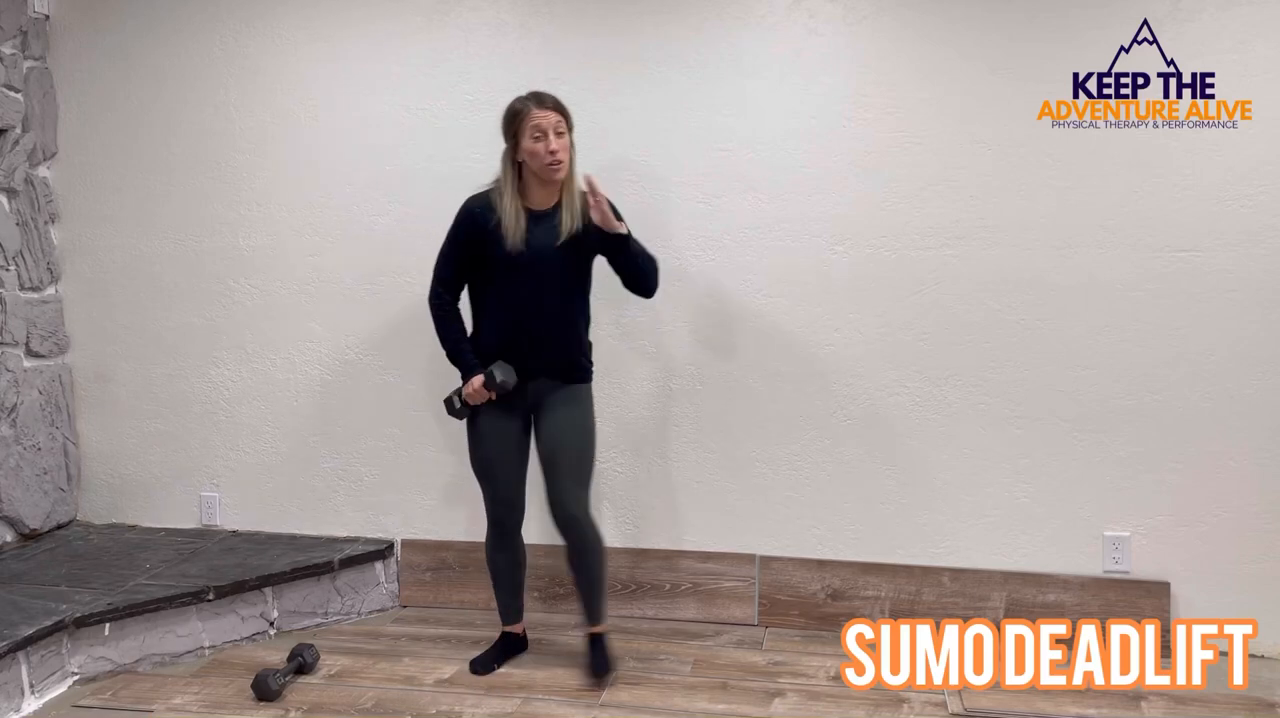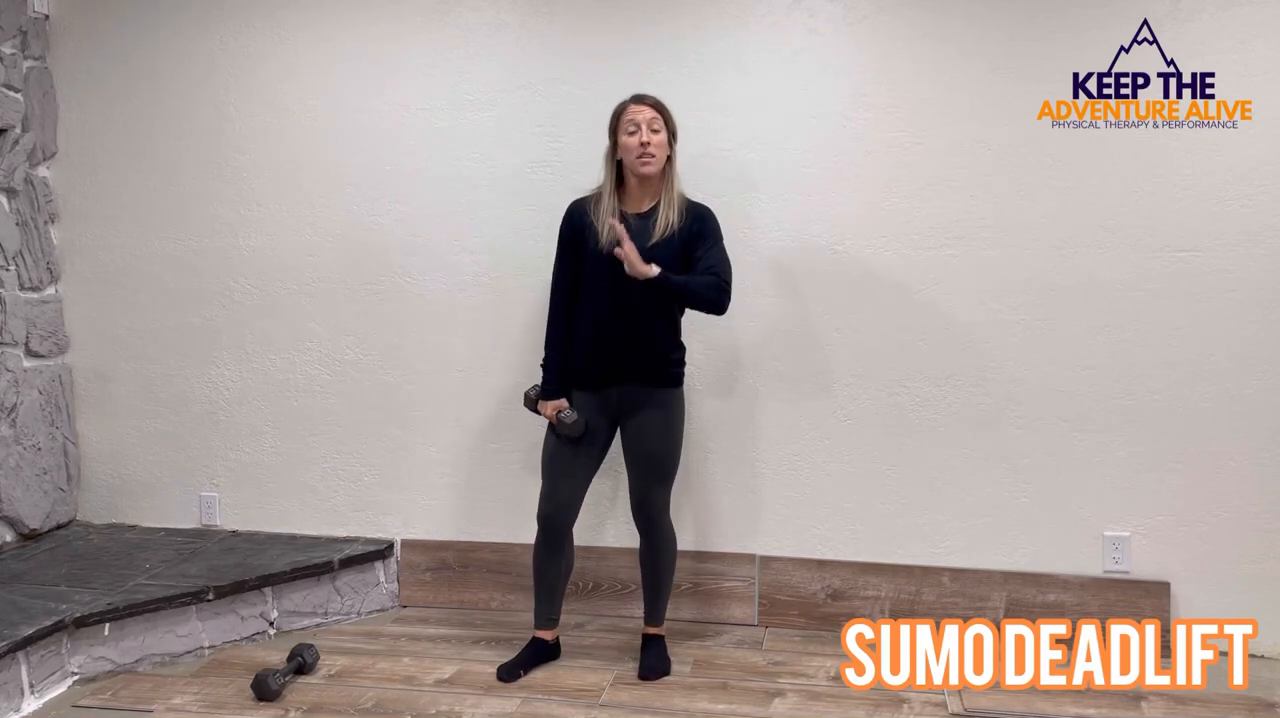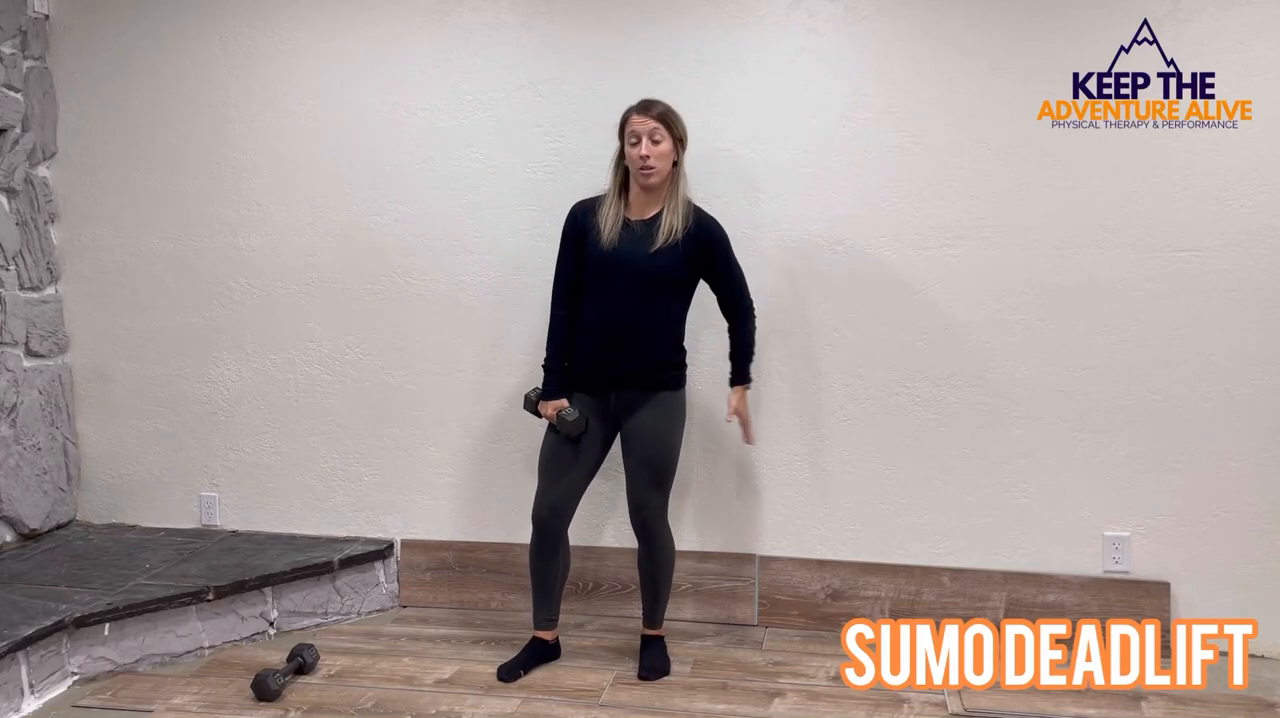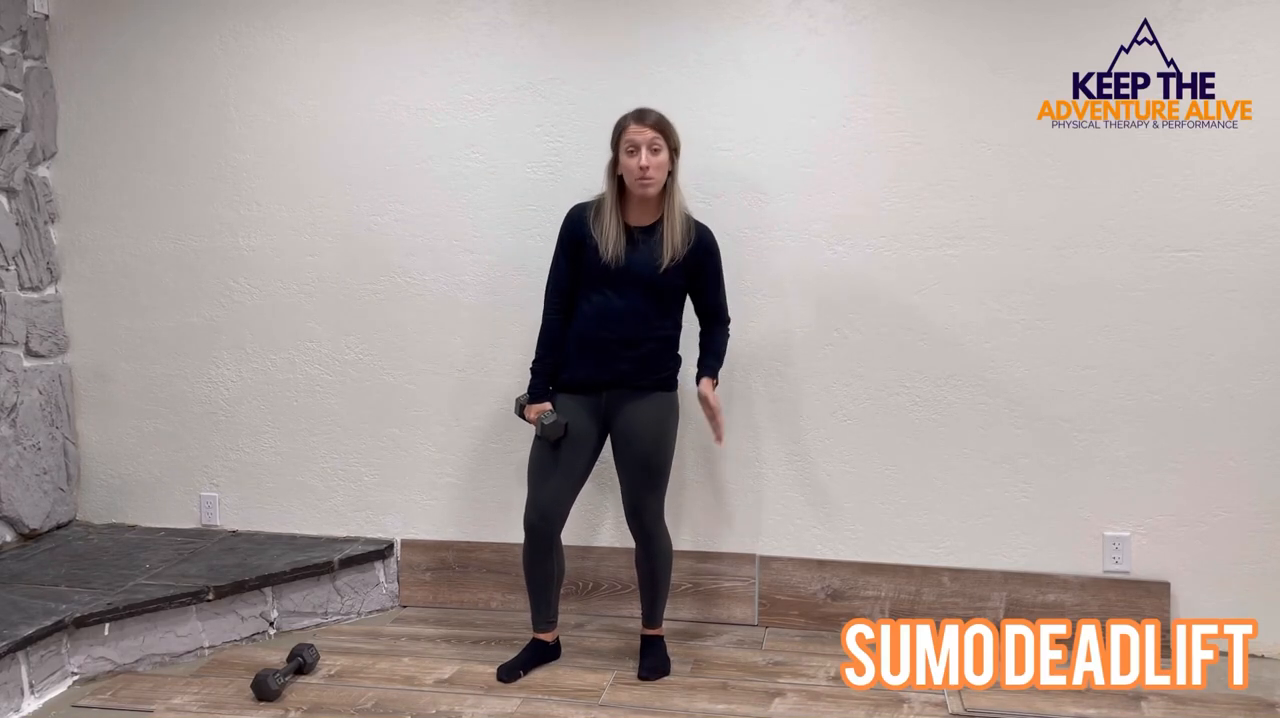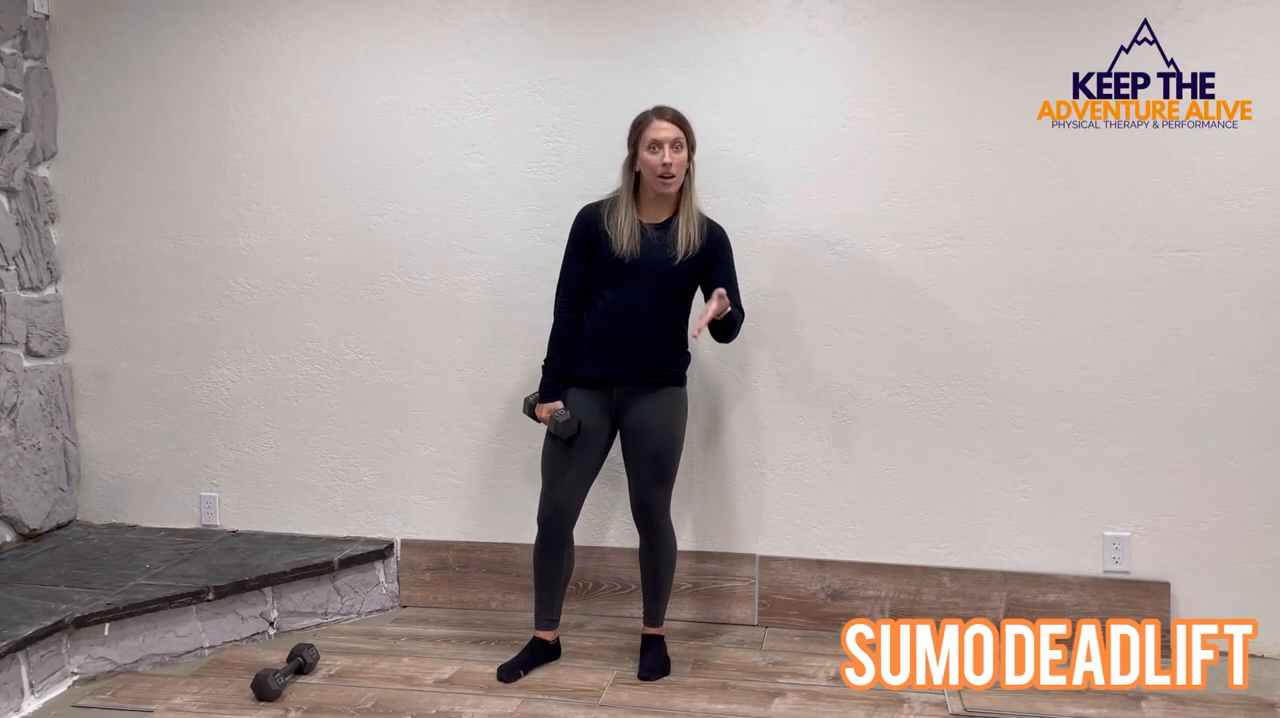
dt=1s
person 1, frame 1
left shoulder: (592, 209)
right shoulder: (481, 213)
left elbow: (645, 283)
right elbow: (443, 295)
left wrist: (613, 228)
right wrist: (469, 367)
left hip: (566, 385)
right hip: (498, 388)
left knee: (571, 512)
right knee: (503, 516)
left ankle: (597, 629)
right ankle: (513, 631)
person 1, frame 2
left shoulder: (694, 220)
right shoulder: (583, 215)
left elbow: (717, 295)
right elbow: (562, 304)
left wrist: (649, 271)
right wrist: (552, 386)
left hip: (655, 390)
right hip: (585, 388)
left knee: (651, 515)
right knee: (553, 514)
left ankle: (654, 634)
right ankle: (545, 637)
person 1, frame 3
left shoulder: (698, 229)
right shoulder: (586, 218)
left elbow: (739, 308)
right elbow: (563, 308)
left wrist: (740, 380)
right wrist: (553, 387)
left hip: (656, 394)
right hip: (585, 391)
left knee: (649, 519)
right knee: (548, 514)
left ankle: (652, 635)
right ankle: (544, 637)
person 1, frame 4
left shoulder: (694, 238)
right shoulder: (583, 222)
left elbow: (714, 317)
right elbow: (556, 310)
left wrist: (707, 378)
right wrist: (539, 389)
left hip: (649, 397)
right hip: (575, 392)
left knee: (646, 521)
right knee: (540, 519)
left ankle: (653, 635)
right ankle: (544, 637)
person 1, frame 5
left shoulder: (706, 236)
right shoulder: (595, 221)
left elbow: (730, 324)
right elbow: (567, 307)
left wrist: (722, 310)
right wrist: (550, 388)
left hip: (657, 392)
right hip: (585, 388)
left knee: (652, 516)
right knee: (553, 514)
left ankle: (653, 635)
right ankle: (544, 637)
